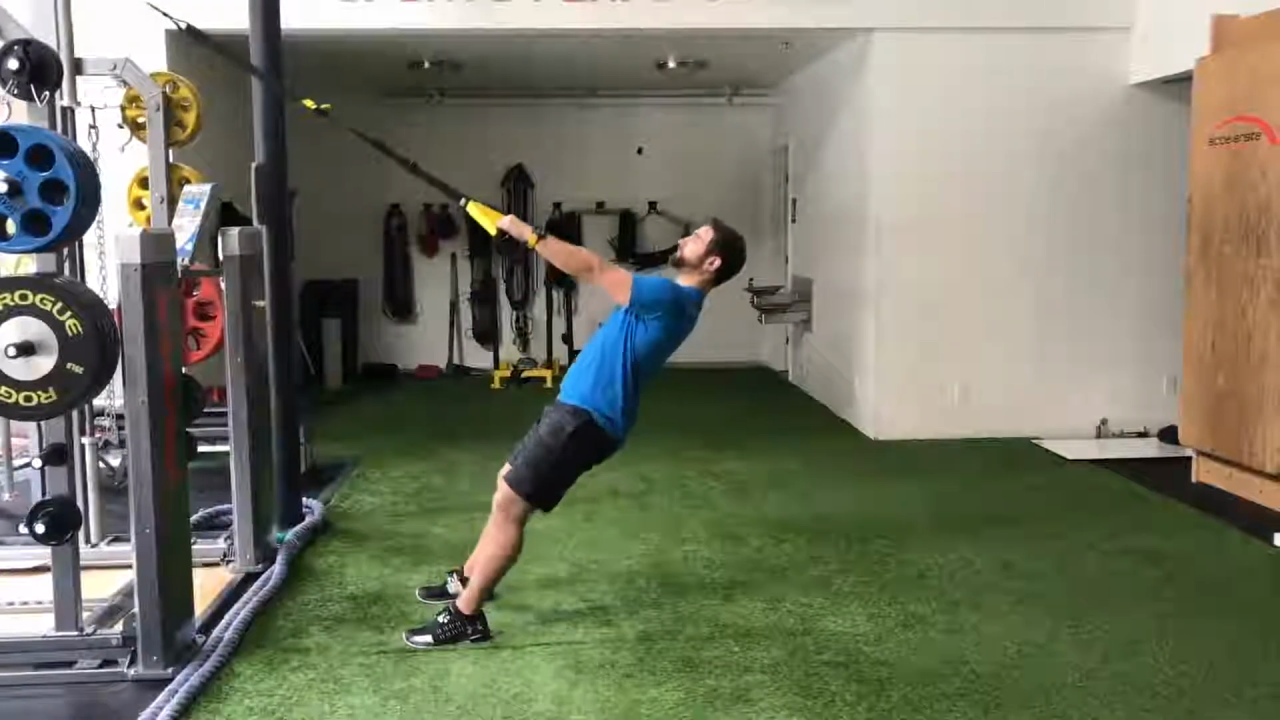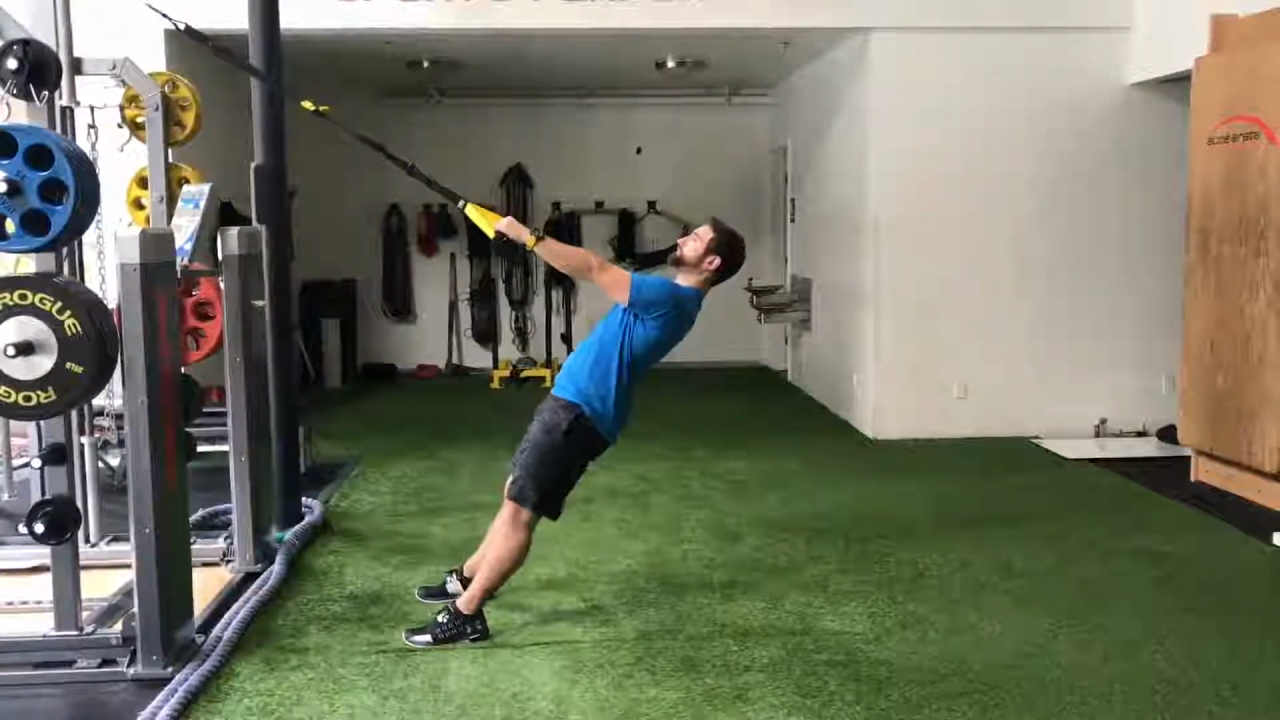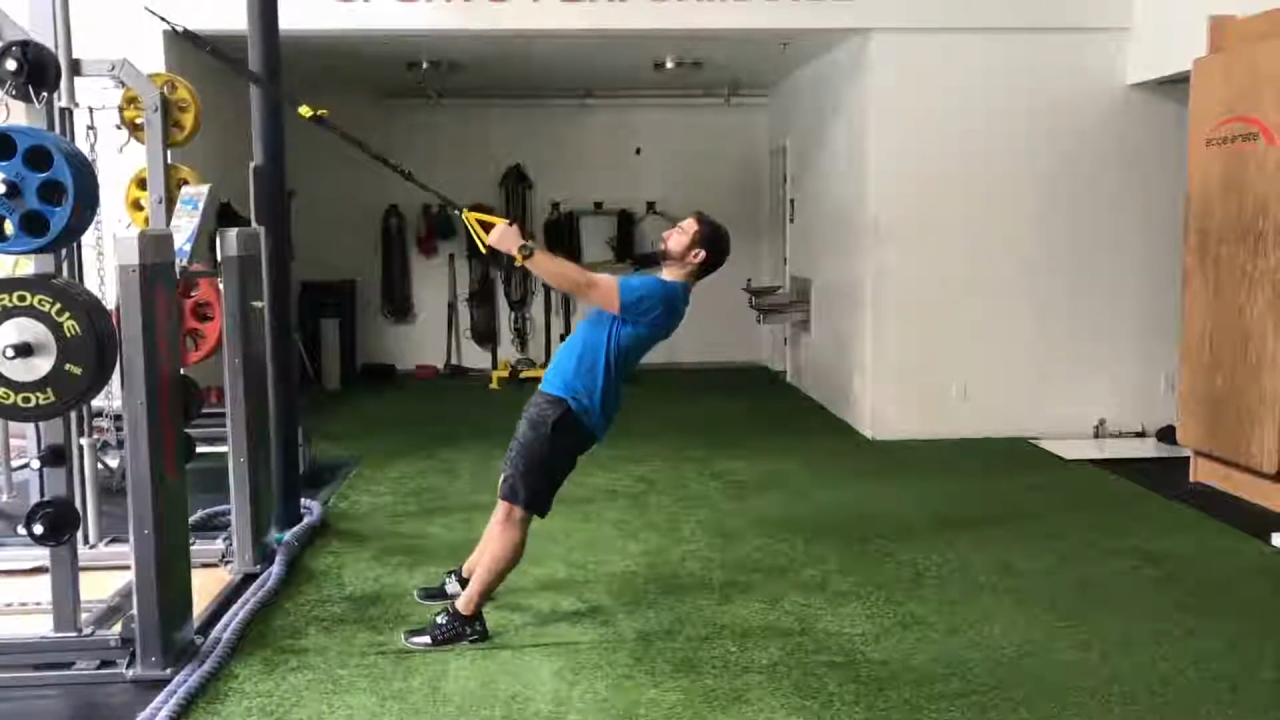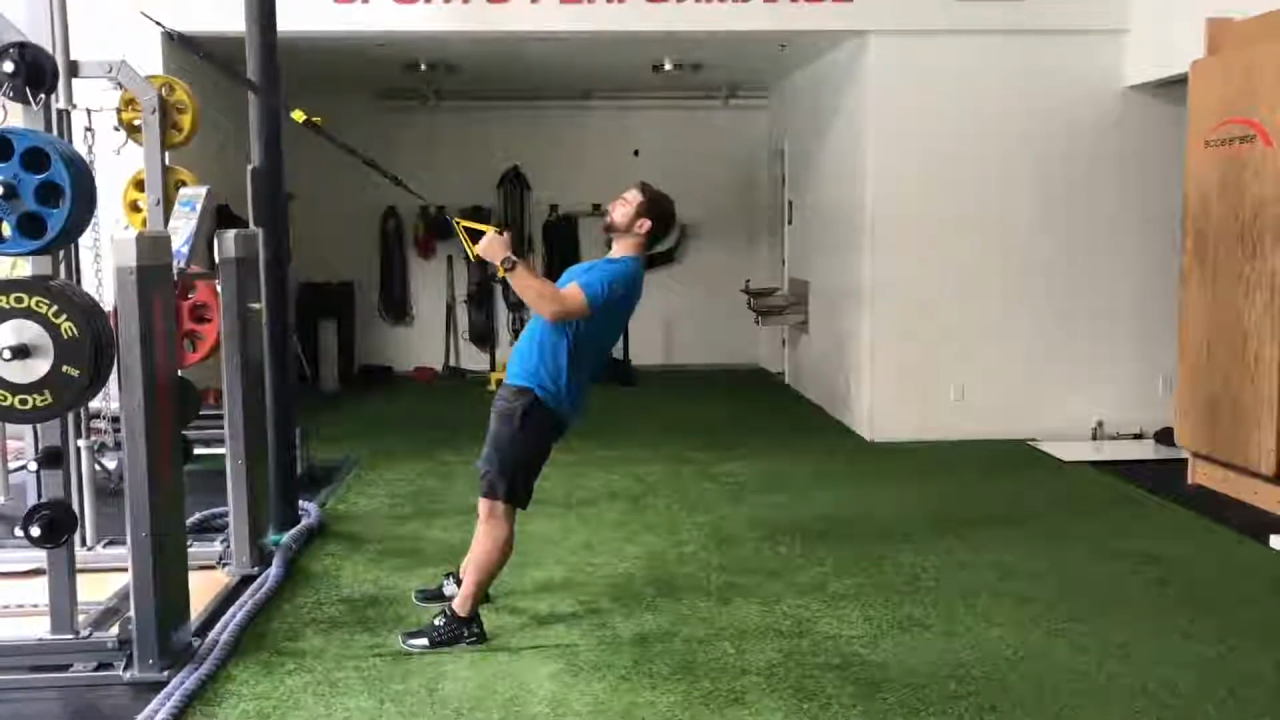
dt=0.3s
person 1, frame 1
left shoulder: (673, 299)
right shoulder: (671, 297)
left elbow: (594, 269)
right elbow: (600, 272)
left wrist: (529, 235)
right wrist: (532, 238)
left hip: (586, 417)
right hip: (577, 407)
left knee: (510, 504)
right knee: (510, 485)
left ankle: (466, 616)
right ankle: (467, 577)
person 1, frame 2
left shoulder: (672, 298)
right shoulder: (670, 296)
left elbow: (593, 269)
right elbow: (600, 272)
left wrist: (526, 236)
right wrist: (533, 239)
left hip: (578, 412)
right hip: (571, 404)
left knee: (519, 513)
right knee: (515, 496)
left ankle: (465, 615)
right ankle: (467, 577)
person 1, frame 3
left shoulder: (660, 295)
right shoulder: (655, 290)
left elbow: (581, 284)
right elbow: (588, 284)
left wrist: (521, 250)
right wrist: (526, 253)
left hip: (566, 406)
right hip: (559, 398)
left knee: (513, 510)
right knee: (509, 495)
left ankle: (464, 616)
right ankle: (466, 579)
person 1, frame 4
left shoulder: (620, 274)
right shoulder: (612, 268)
left elbow: (554, 308)
right elbow: (555, 300)
left wrist: (505, 261)
right wrist: (510, 260)
left hip: (534, 395)
right hip: (528, 388)
left knee: (495, 507)
right knee: (492, 497)
left ankle: (461, 619)
right ankle: (464, 580)
